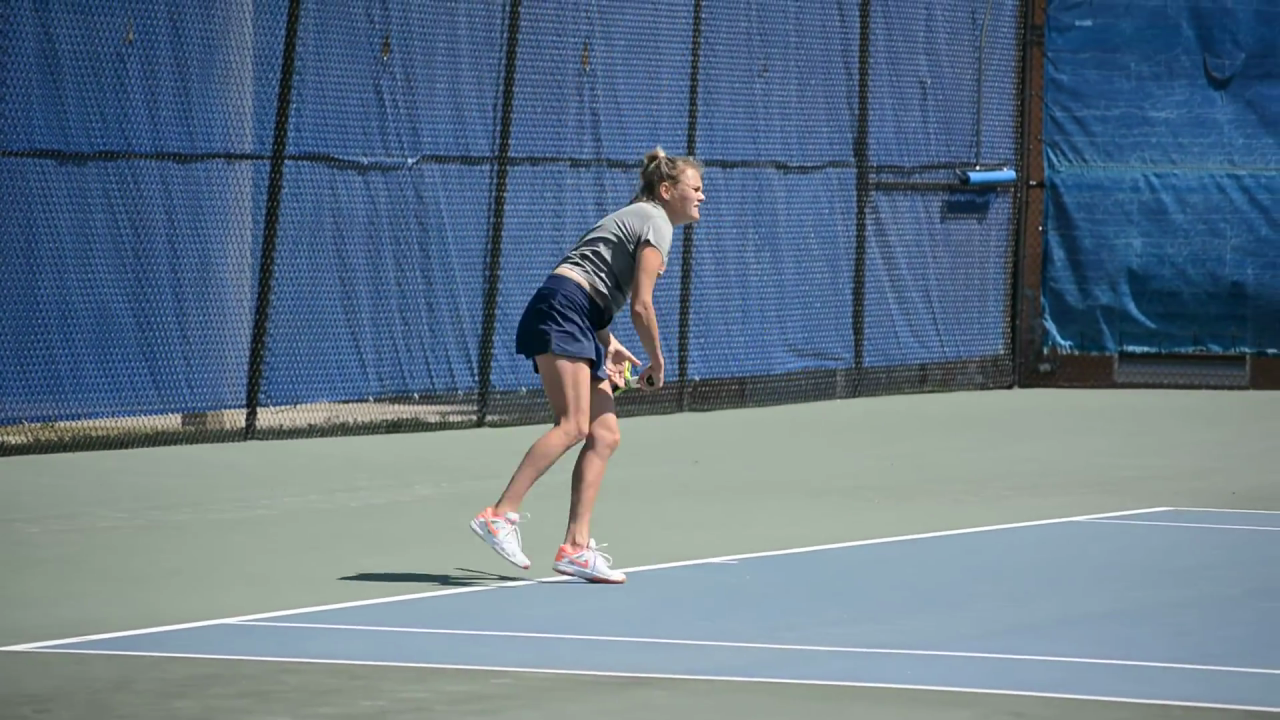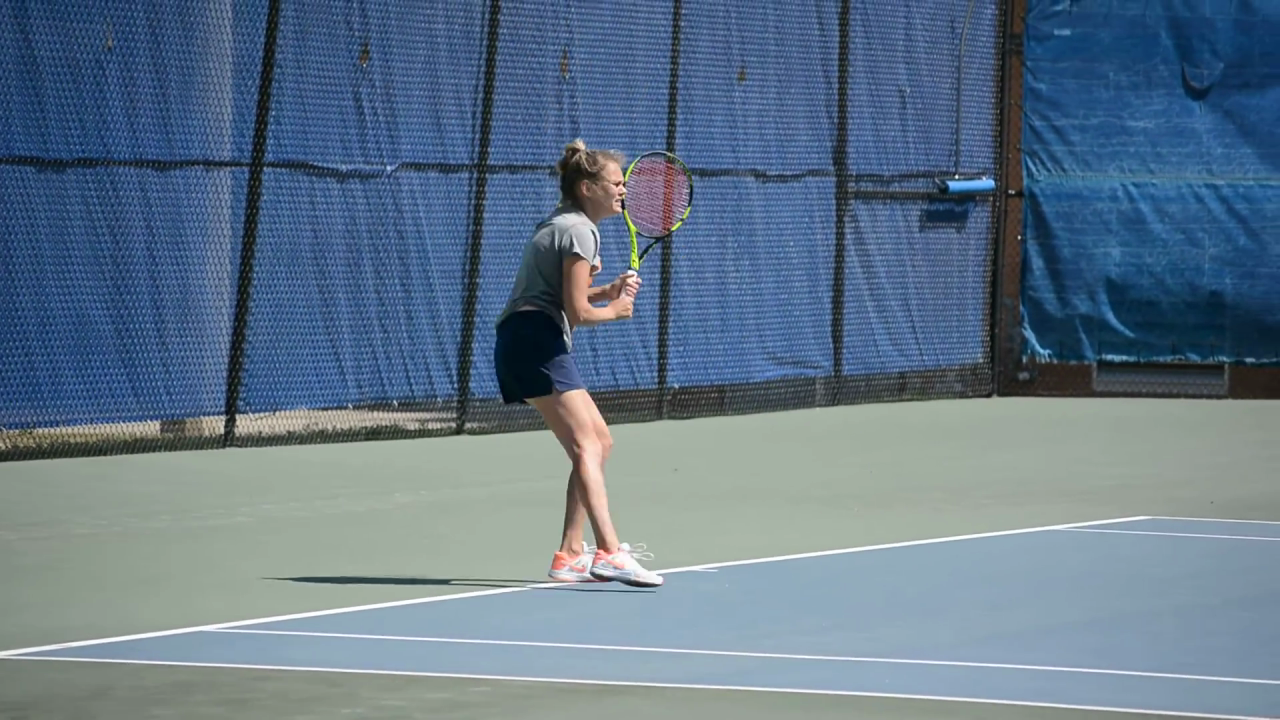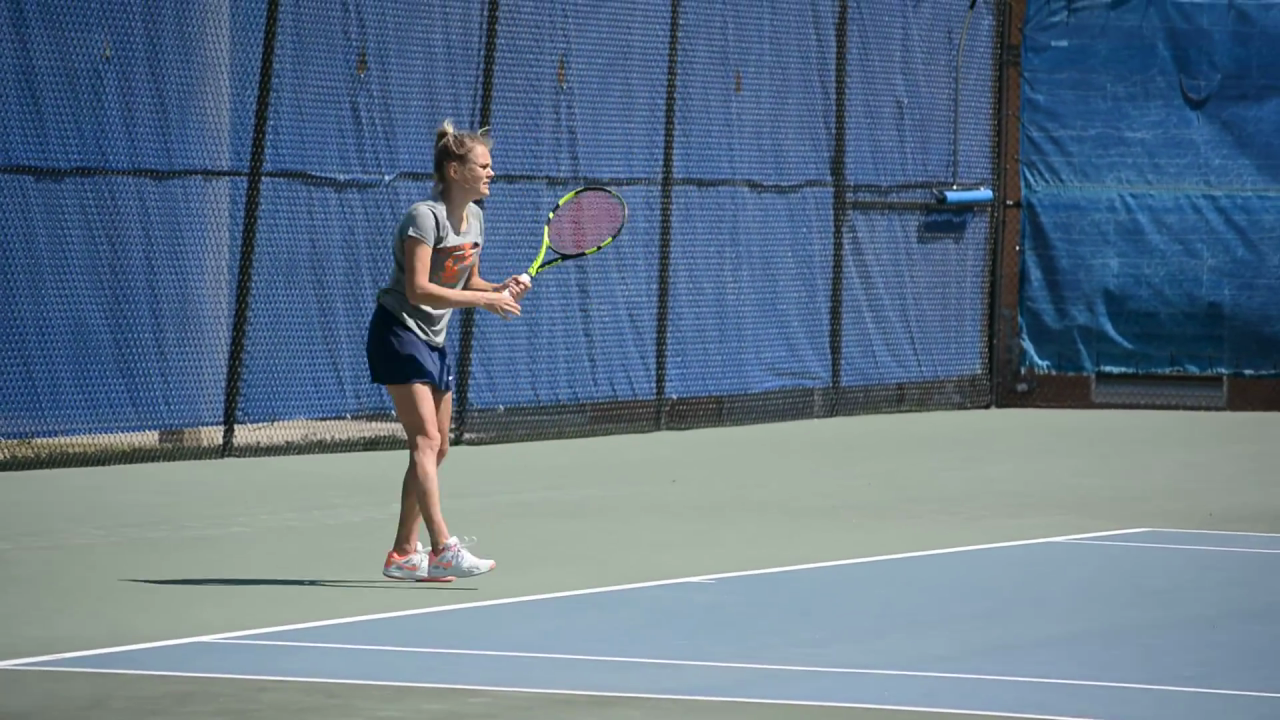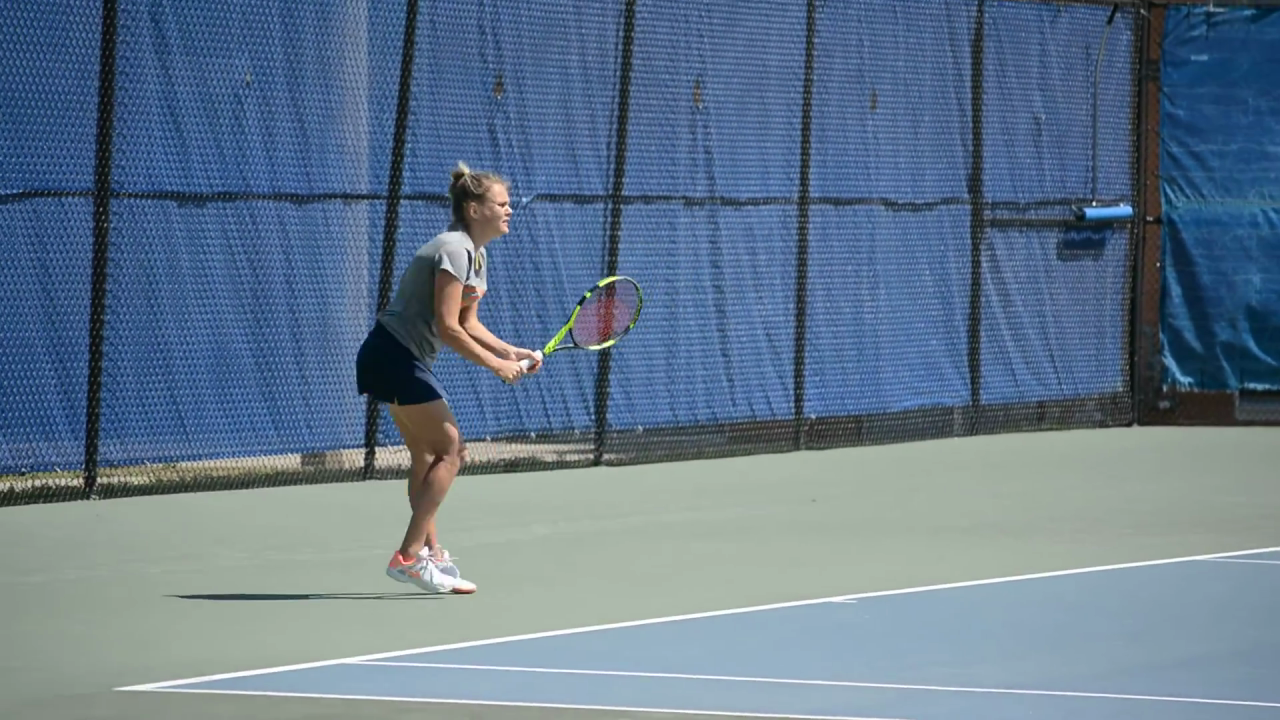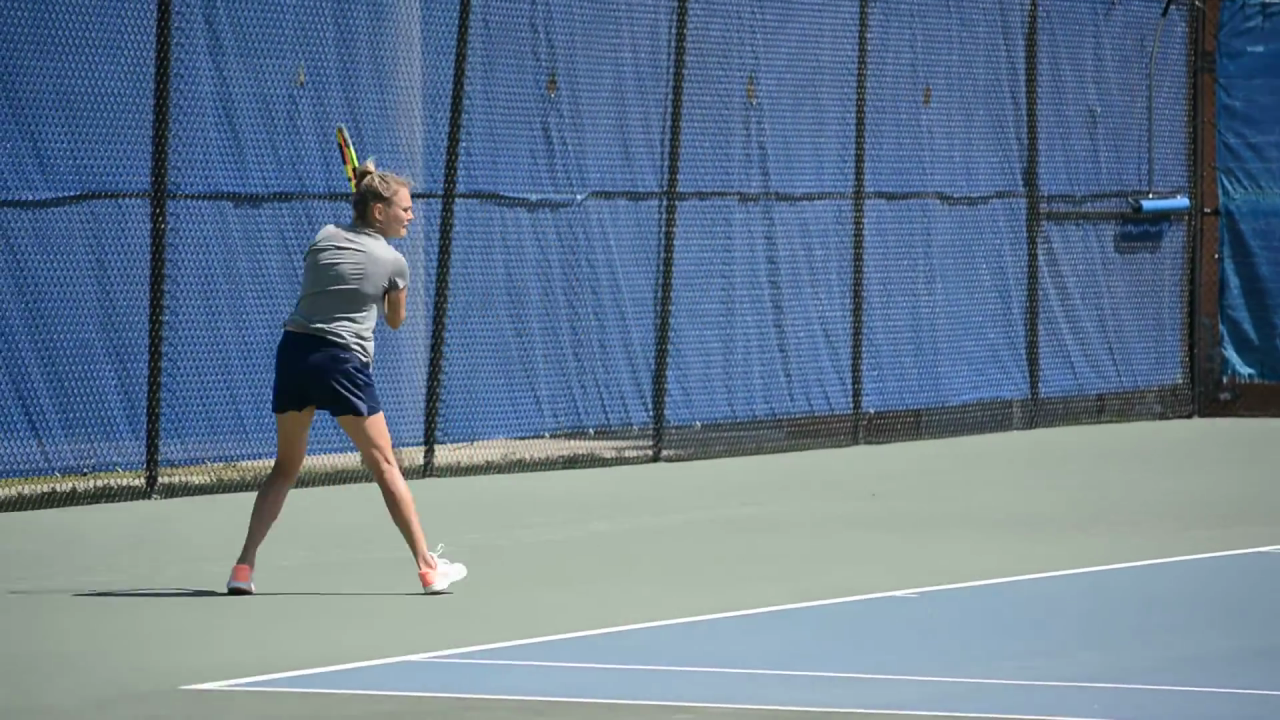
dt=0.4s
person 1, frame 1
left shoulder: (632, 222)
right shoulder: (654, 223)
right elbow: (641, 303)
left wrist: (610, 346)
right wrist: (657, 361)
left hip: (575, 320)
right hip: (562, 312)
left knee: (605, 436)
right knee: (572, 426)
left ankle: (577, 544)
right ankle: (499, 515)
person 1, frame 2
left shoulder: (559, 224)
right shoulder: (577, 231)
right elbow: (578, 313)
left wrist: (612, 291)
right wrist: (615, 311)
left hip: (527, 344)
right hip: (538, 343)
left knee: (592, 443)
right knee: (588, 447)
left ankle: (571, 552)
right ankle: (609, 552)
person 1, frame 3
left shoulder: (472, 215)
right shoulder: (424, 216)
left elbow: (471, 285)
right elbow: (417, 289)
left wrist: (504, 291)
right wrist: (484, 301)
left hip: (430, 338)
right hip: (399, 333)
left knee: (434, 448)
right knee: (425, 441)
left ankle: (405, 553)
right ankle: (441, 547)
person 1, frame 4
left shoulder: (473, 253)
right shoulder: (454, 252)
left elbow: (467, 326)
right elbow: (448, 327)
left wrist: (515, 352)
right wrist: (495, 365)
left hip: (388, 355)
right hip: (396, 356)
left knee: (426, 459)
right knee: (451, 449)
left ankle: (427, 557)
right ankle: (413, 553)
person 1, frame 5
left shoulder: (324, 236)
right shoulder: (395, 261)
right elbow: (395, 320)
left hip: (295, 355)
right hip: (343, 363)
left knee: (286, 467)
right knee: (385, 466)
left ankle: (244, 566)
right ankle: (428, 566)
